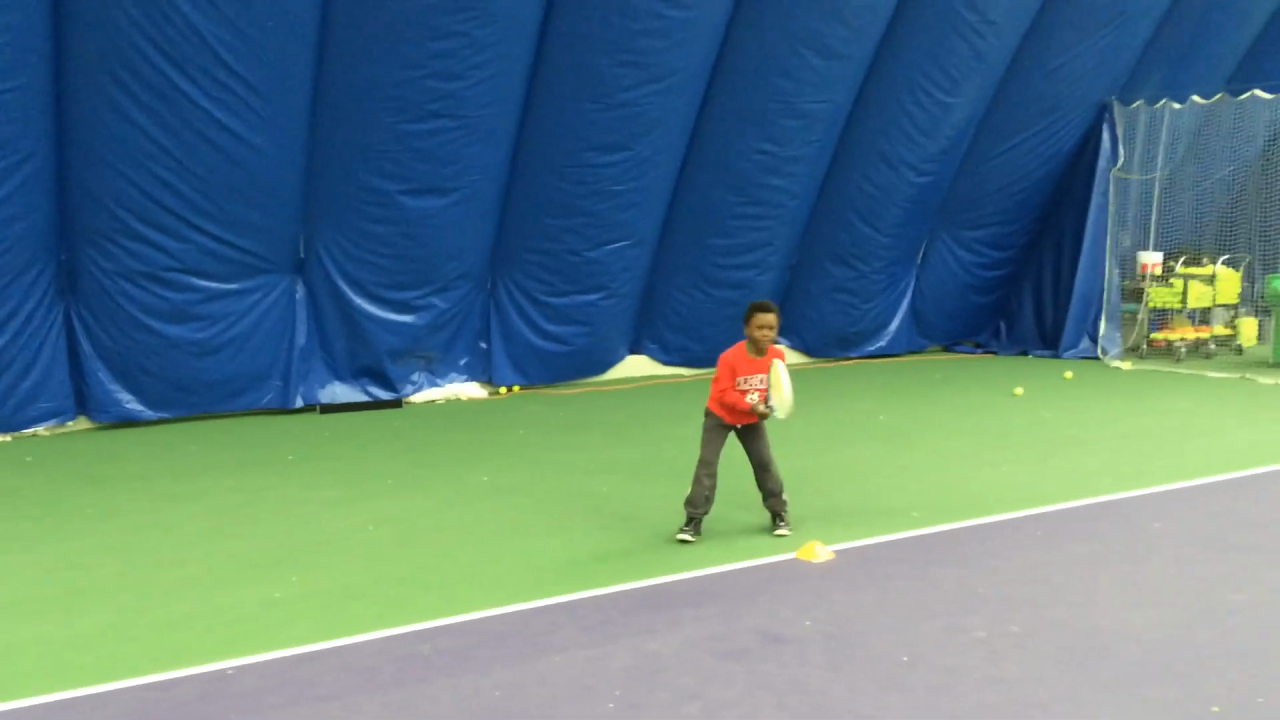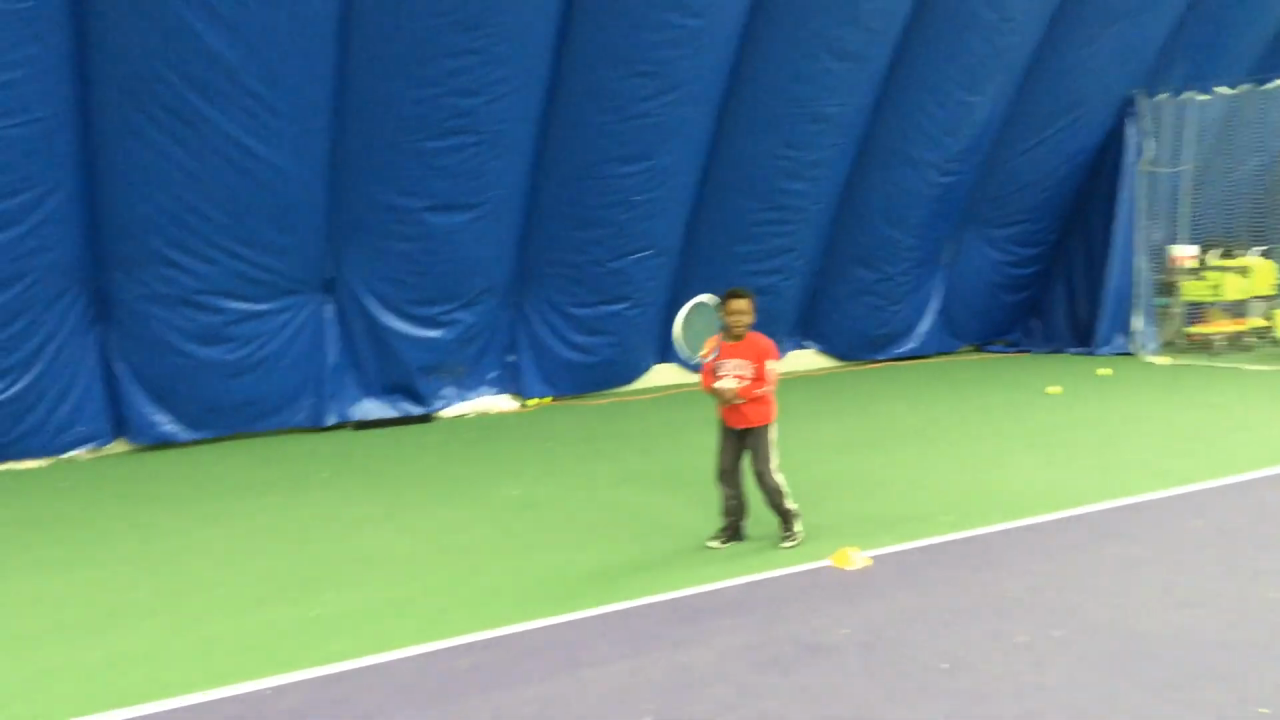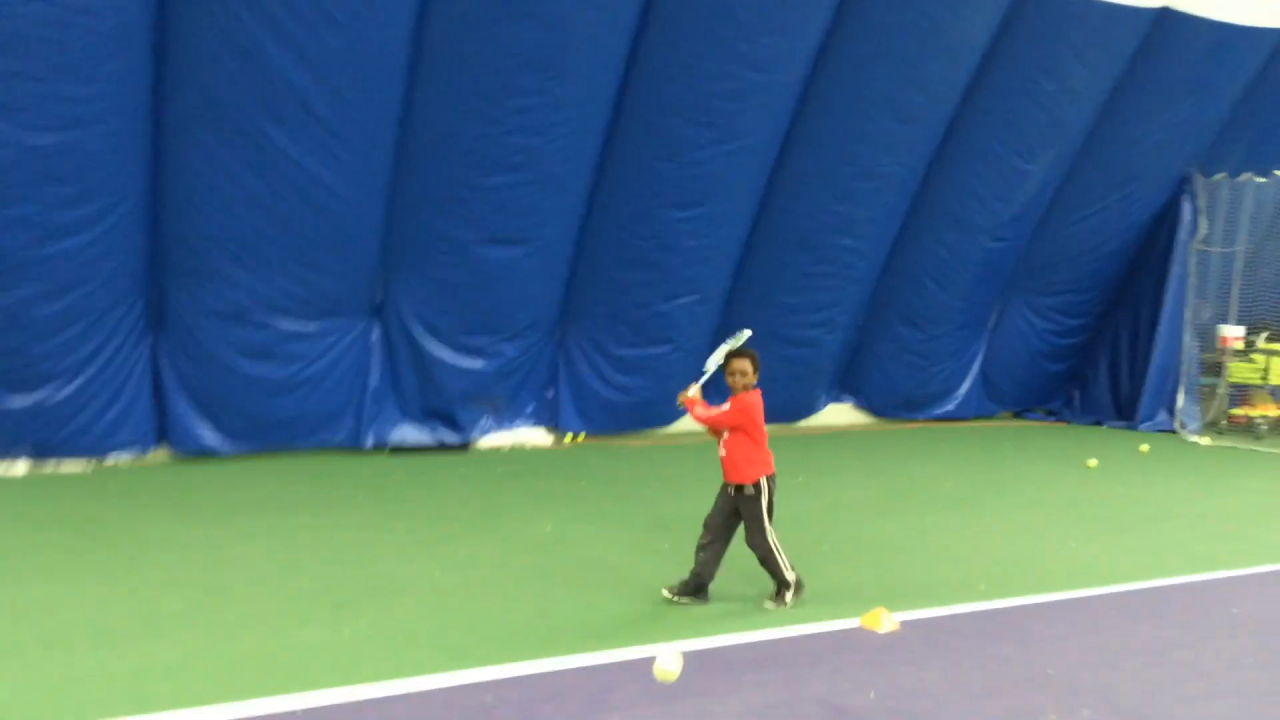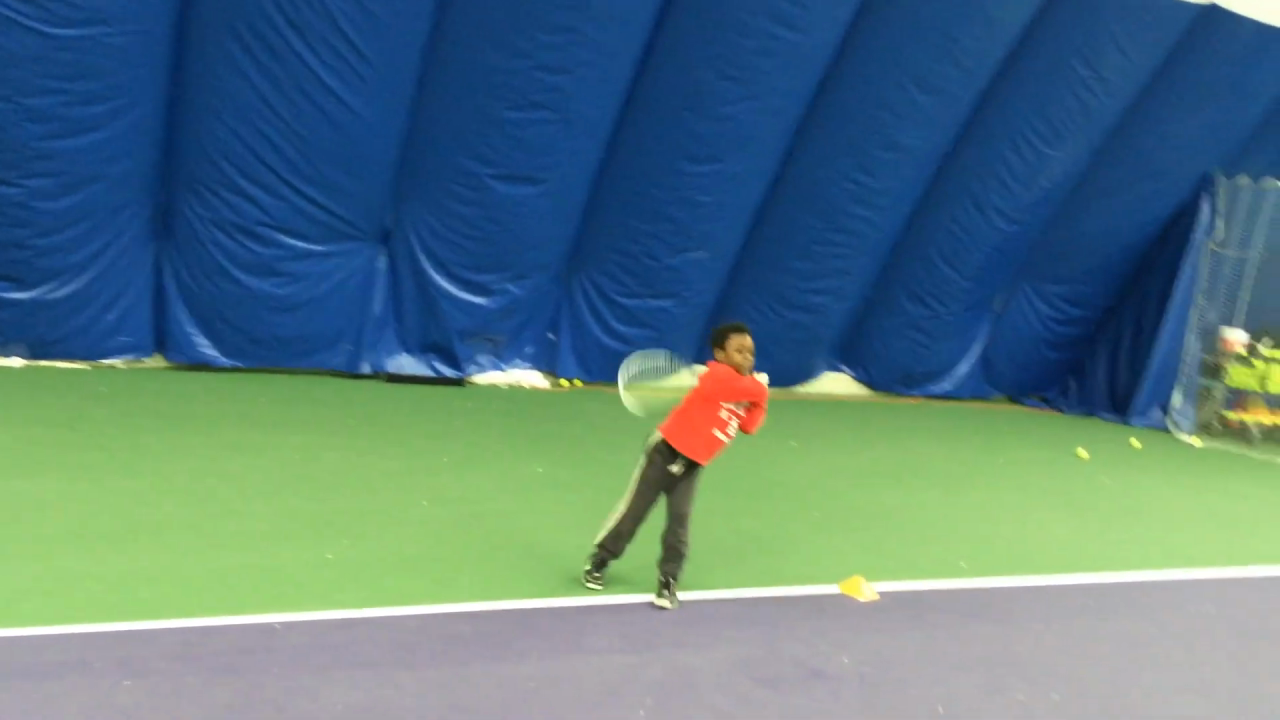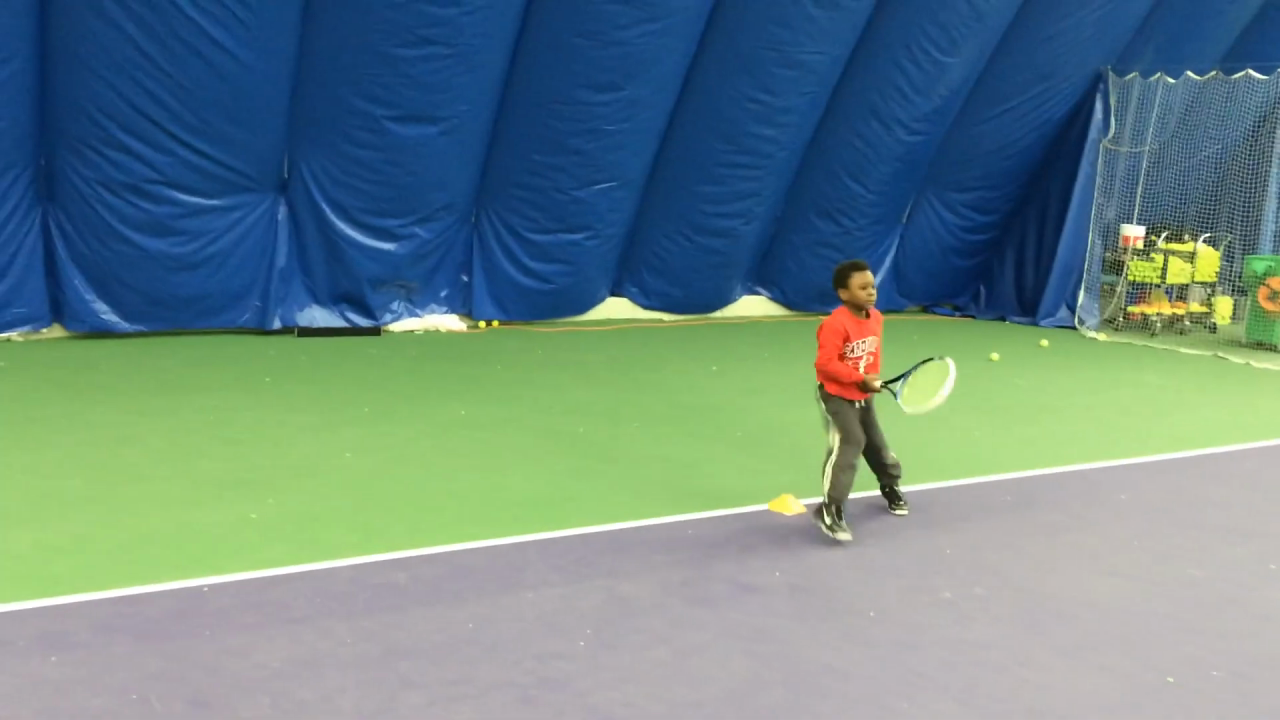
dt=1s
person 1, frame 1
left shoulder: (777, 356)
right shoulder: (730, 357)
left elbow: (772, 388)
right elbow: (724, 393)
left wrist: (764, 407)
right wrist: (748, 407)
left hip: (753, 418)
right hip: (720, 415)
left knee: (765, 463)
right knee: (707, 464)
left ankle: (778, 513)
right ankle: (694, 519)
person 1, frame 2
left shoulder: (763, 346)
right shoulder: (716, 345)
left elbow: (767, 384)
right elbow: (707, 377)
left wrist: (737, 392)
right wrist: (715, 389)
left hip: (759, 421)
right hip: (729, 420)
left knee: (766, 471)
right knee: (727, 472)
left ankle: (791, 519)
right ankle: (733, 525)
person 1, frame 3
left shoulder: (747, 403)
right shoulder: (736, 400)
left elbow: (711, 419)
right elbow: (718, 422)
left wrist: (690, 402)
right wrist: (698, 402)
left hip: (755, 482)
right hip: (735, 482)
left knee: (760, 537)
right knee: (714, 529)
left ankle: (789, 584)
right ankle: (696, 585)
person 1, frame 4
left shoulder: (741, 390)
right shoulder: (719, 376)
left elbow: (750, 425)
right elbow: (759, 391)
left wrist: (758, 396)
right wrist: (757, 382)
left hip: (691, 464)
right hip: (666, 451)
left knee: (679, 520)
right knee: (633, 510)
left ankle: (667, 582)
right ankle: (599, 560)
person 1, frame 5
left shoulder: (875, 318)
right shoulder: (833, 323)
right elbow: (826, 363)
left wrist: (872, 377)
right wrist: (862, 379)
left hip: (861, 394)
right hip: (835, 393)
left knee: (875, 444)
right knee: (849, 443)
left ankle: (890, 488)
right ankle: (830, 509)
